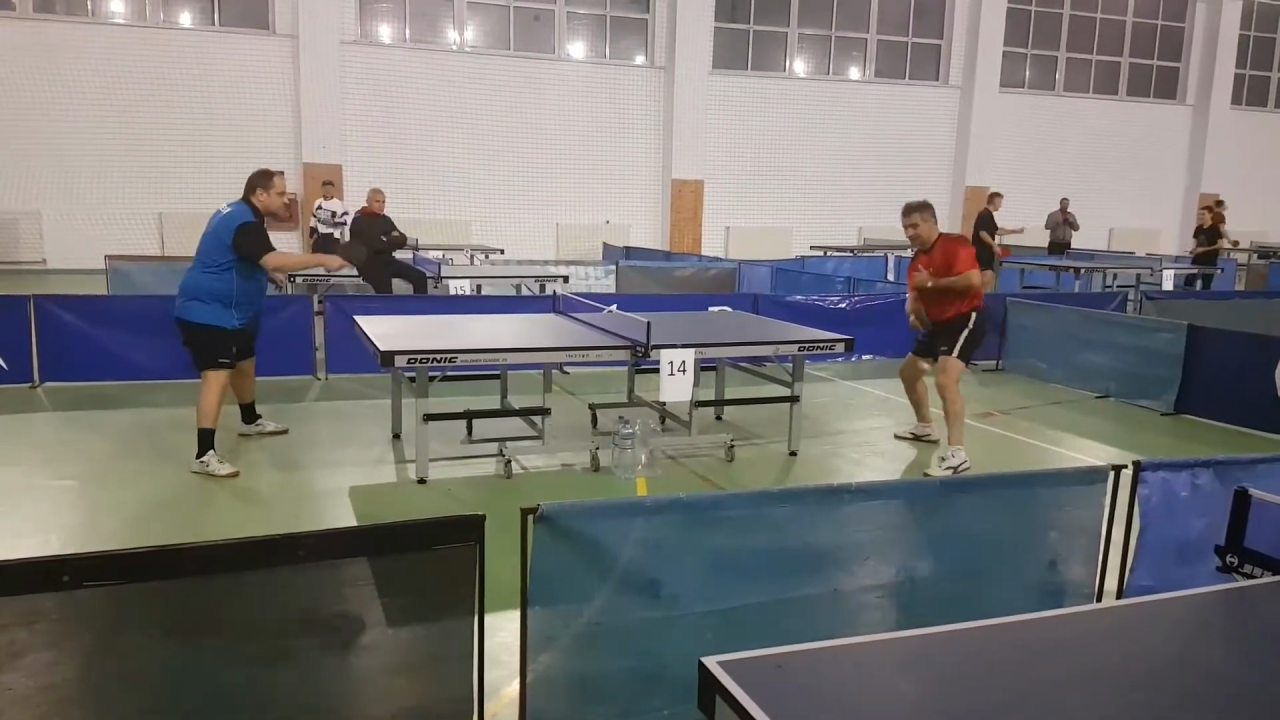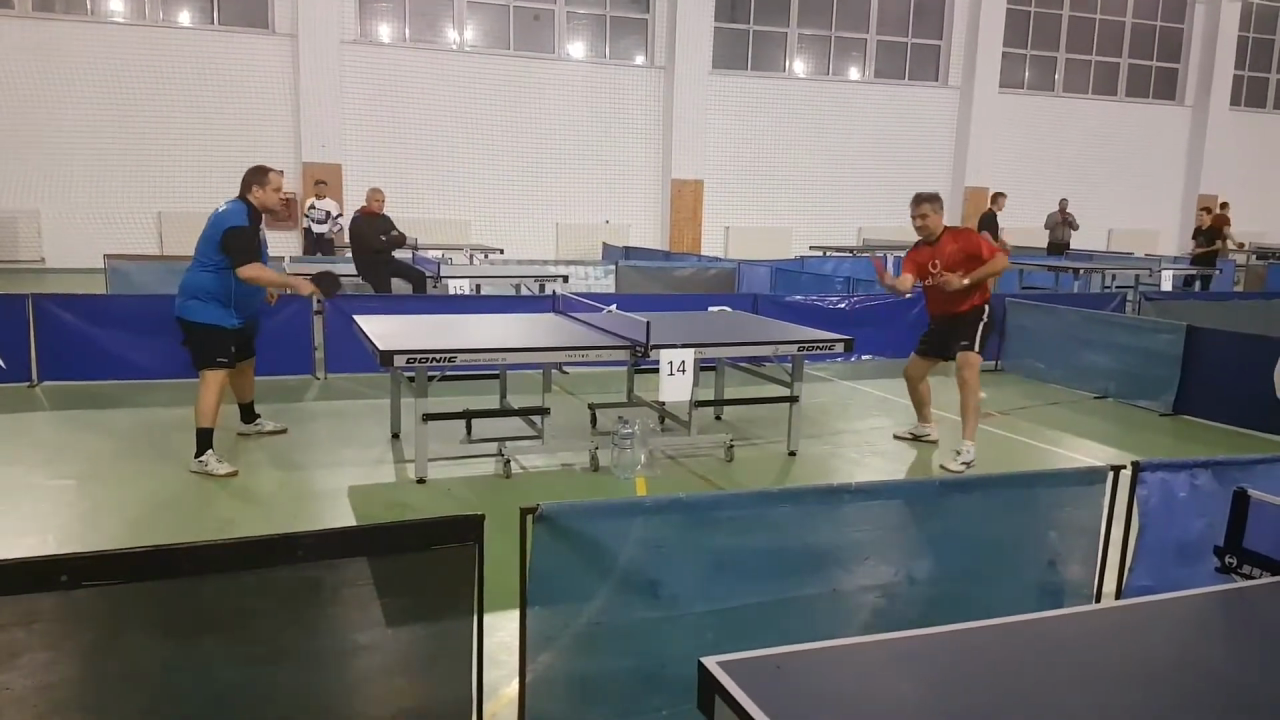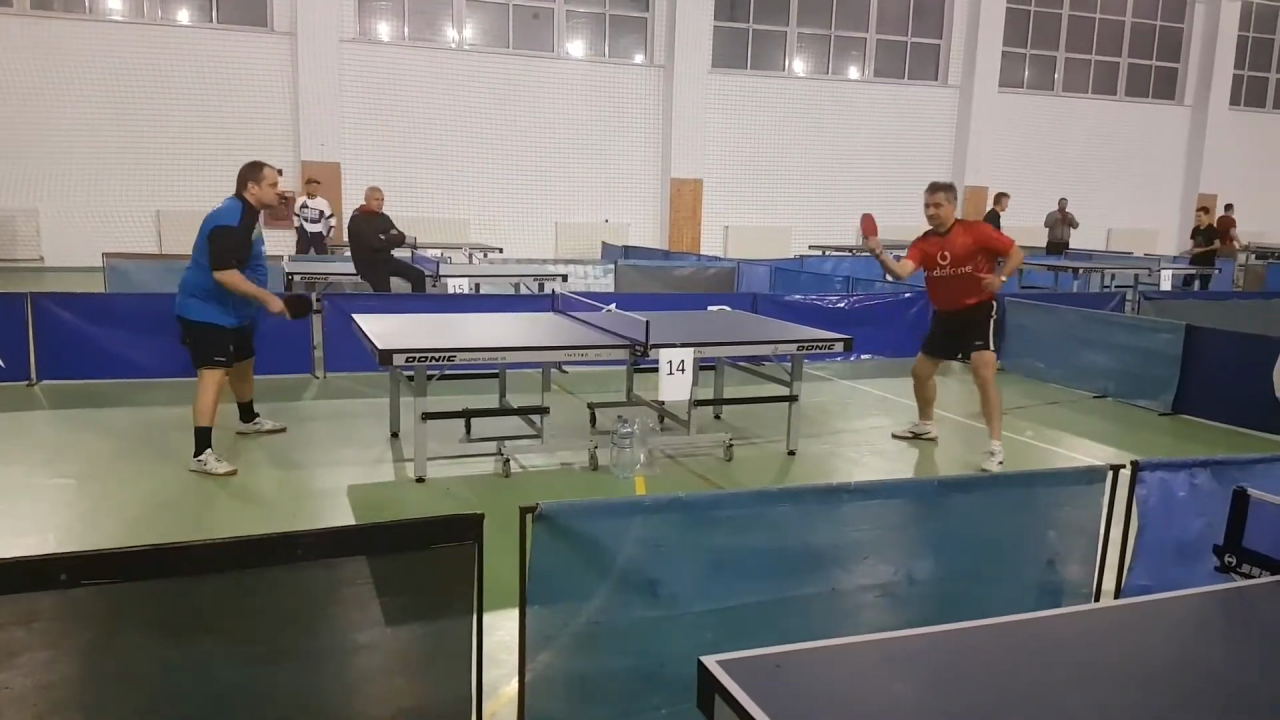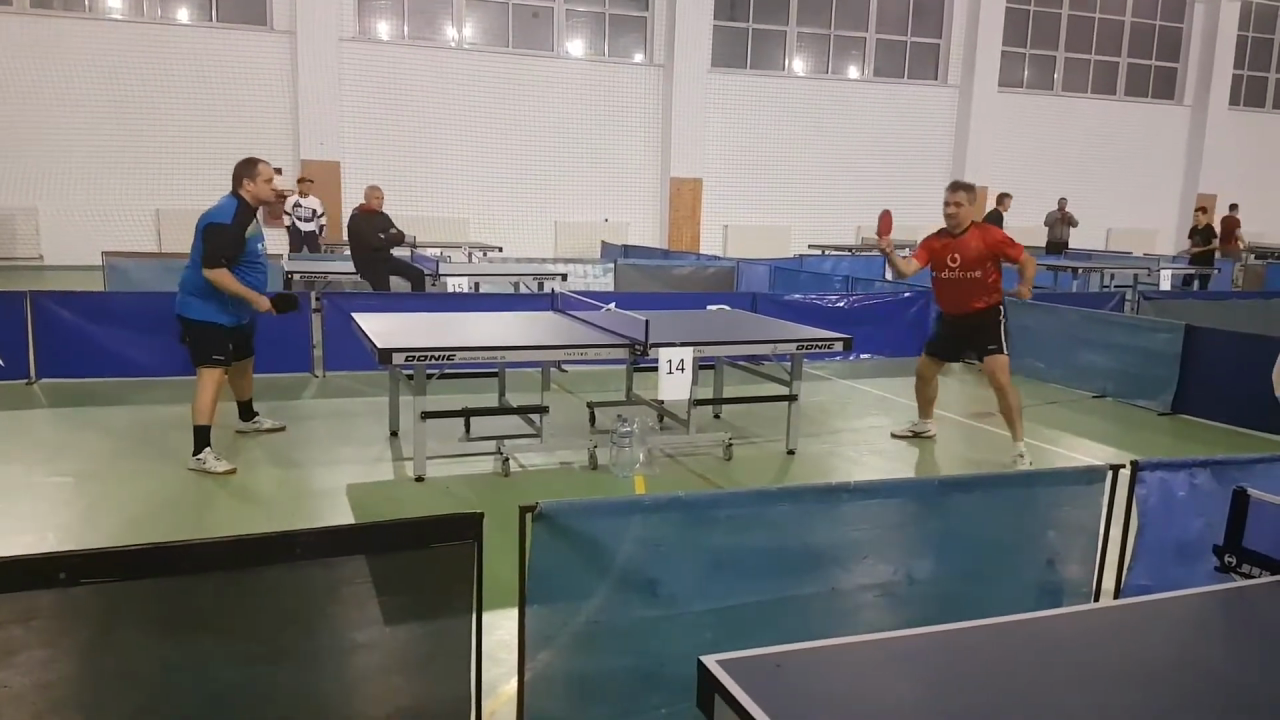
dt=0.1s
person 1, frame 1
left shoulder: (237, 213)
right shoulder: (245, 223)
right elbow: (272, 259)
left wrist: (267, 274)
right wrist: (322, 260)
left hip: (221, 311)
right hip: (207, 312)
left knee: (245, 363)
right knee: (217, 376)
left ankle: (250, 420)
right ankle: (204, 455)
person 1, frame 2
left shoulder: (242, 214)
right shoulder: (239, 223)
right elbow: (247, 270)
left wrist: (263, 286)
right wrist: (294, 283)
left hip: (229, 311)
right hip: (208, 311)
left knee: (245, 364)
right knee: (215, 376)
left ankle: (249, 420)
right ankle: (203, 455)
person 1, frame 3
left shoulder: (244, 213)
right shoulder: (230, 221)
right elbow: (223, 273)
left wrist: (259, 295)
right wrist: (267, 297)
left hip: (232, 311)
right hip: (207, 311)
left knee: (244, 362)
right knee: (213, 374)
left ankle: (249, 419)
right ankle: (201, 453)
person 1, frame 4
left shoulder: (245, 212)
right shoulder: (224, 220)
right elbow: (213, 271)
left wrist: (253, 299)
right wrist: (254, 298)
left hip: (233, 310)
right hip: (208, 310)
left knee: (242, 362)
right knee: (213, 373)
left ankle: (248, 418)
right ankle: (200, 452)
person 2, frame 1
left shoulder: (955, 244)
right shoulder: (917, 260)
left elbow: (974, 279)
right elbow: (916, 295)
left wrist: (931, 283)
right wrist: (913, 312)
left hip: (965, 320)
right hip: (939, 323)
left knee: (945, 381)
right knee: (908, 371)
left ankle: (956, 454)
right ankle: (925, 427)
person 2, frame 2
left shoulder: (965, 238)
right shoulder: (915, 253)
left elbow: (1001, 261)
right elbow: (903, 286)
left wrist: (965, 280)
right wrist: (887, 281)
left hip: (971, 315)
right hip: (940, 320)
left knee: (967, 376)
right knee: (912, 372)
left ankle: (967, 448)
right ankle: (925, 427)
person 2, frame 3
left shoulder: (976, 231)
right shoulder: (922, 243)
left elbow: (1016, 253)
right elbow: (901, 271)
left wrist: (1000, 277)
right wrist: (880, 254)
left hip: (977, 311)
right hip: (945, 315)
left knee: (984, 375)
right knee: (921, 371)
left ankle: (995, 446)
right ankle: (925, 424)
person 2, frame 4
left shoulder: (989, 236)
right shoulder: (933, 242)
left elbow: (1026, 260)
right elbow: (906, 269)
left wrist: (1025, 284)
right wrist: (889, 253)
left hip: (986, 317)
right hip: (950, 318)
left knee: (1000, 379)
right knee: (924, 371)
left ankle: (1019, 445)
right ankle: (924, 424)
